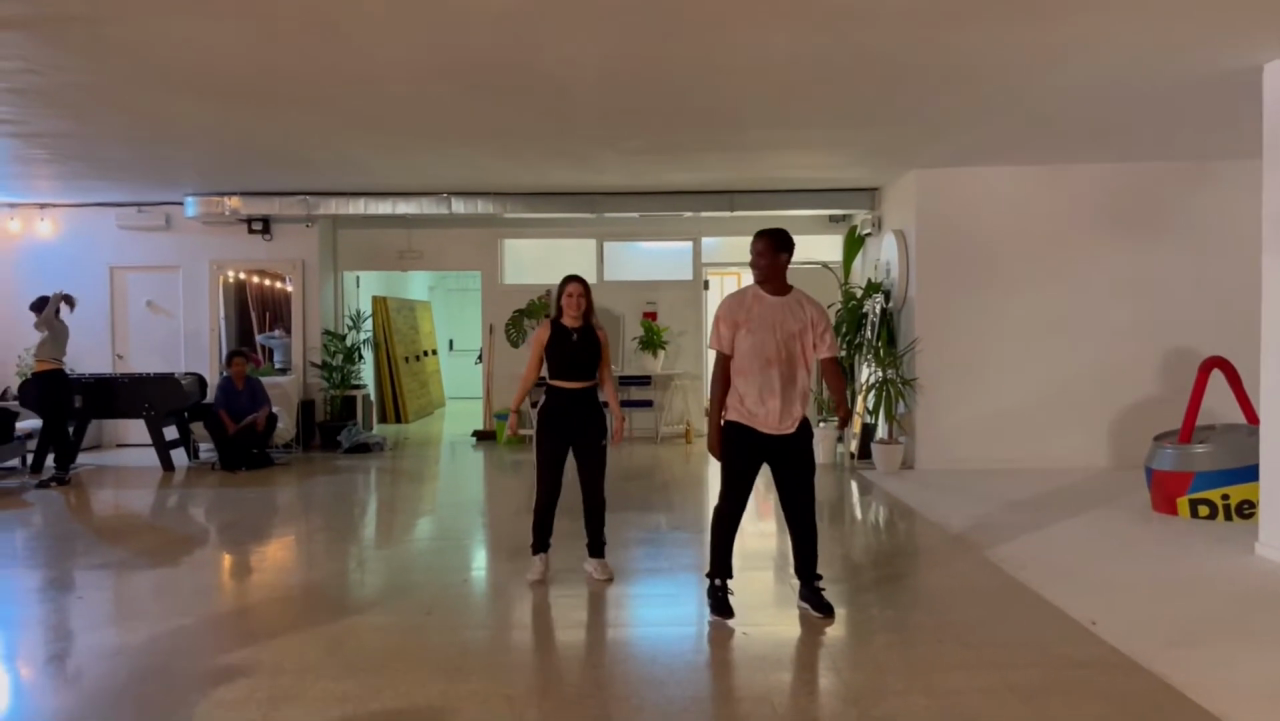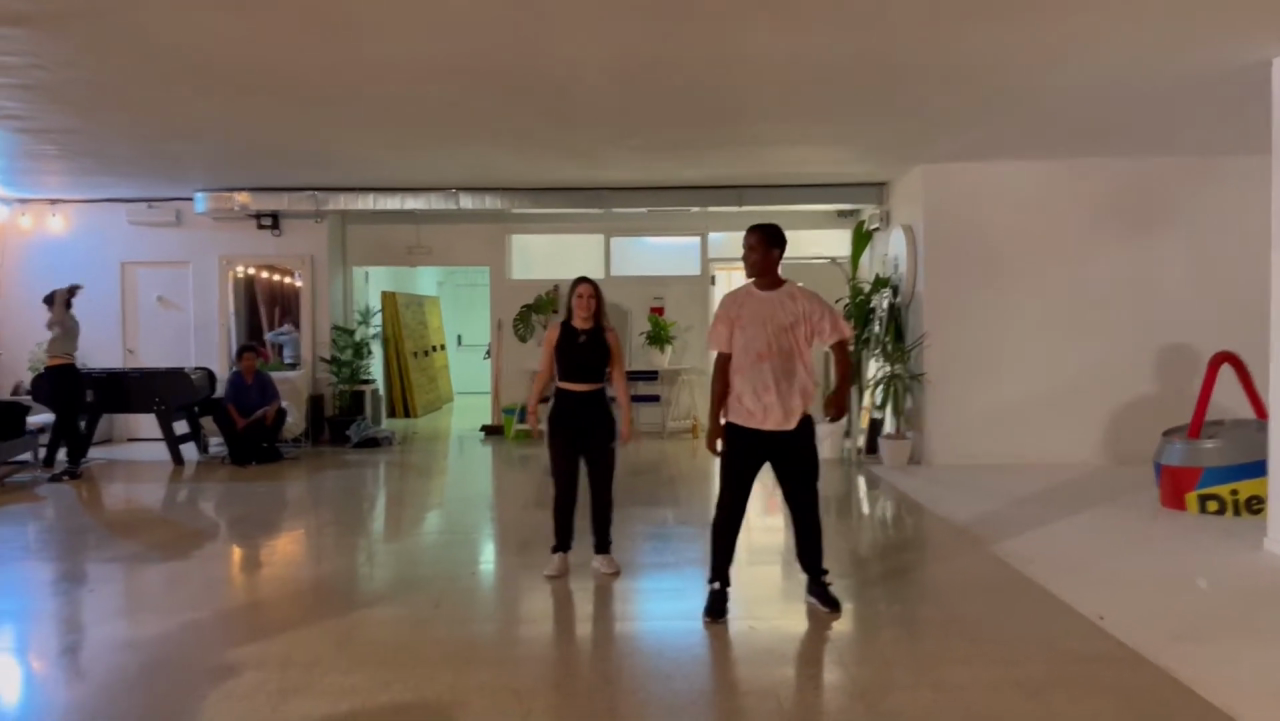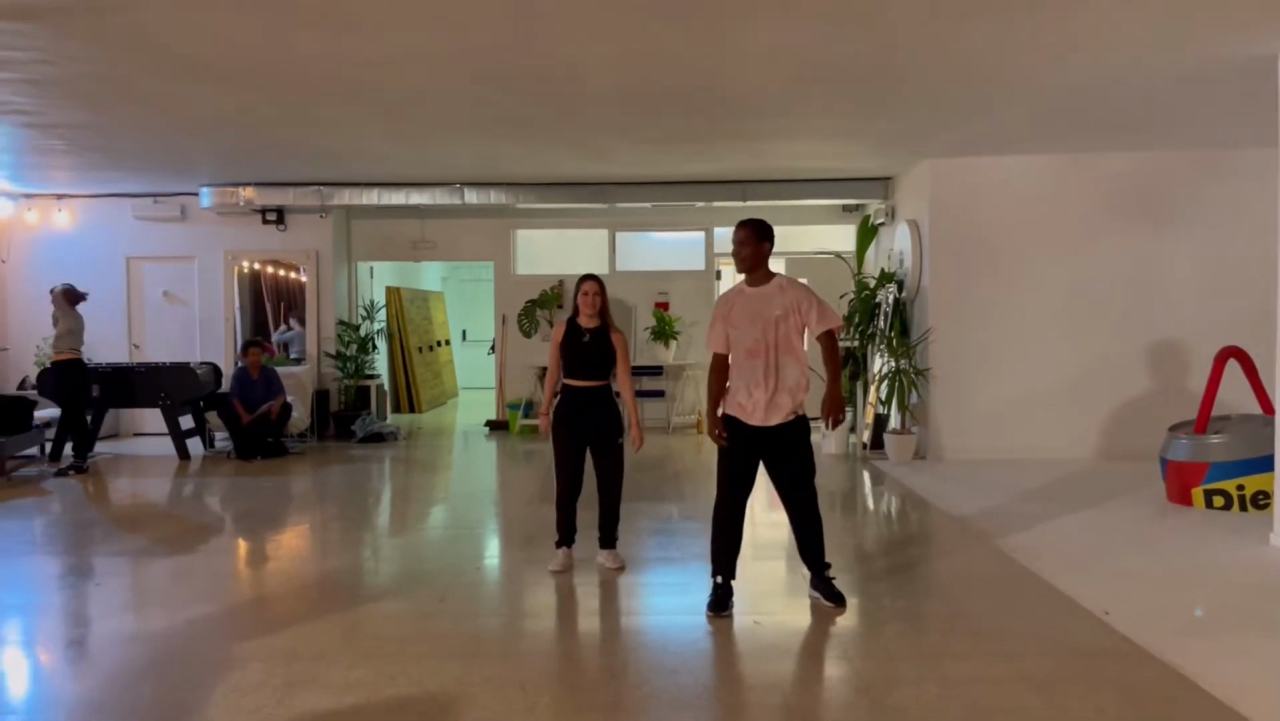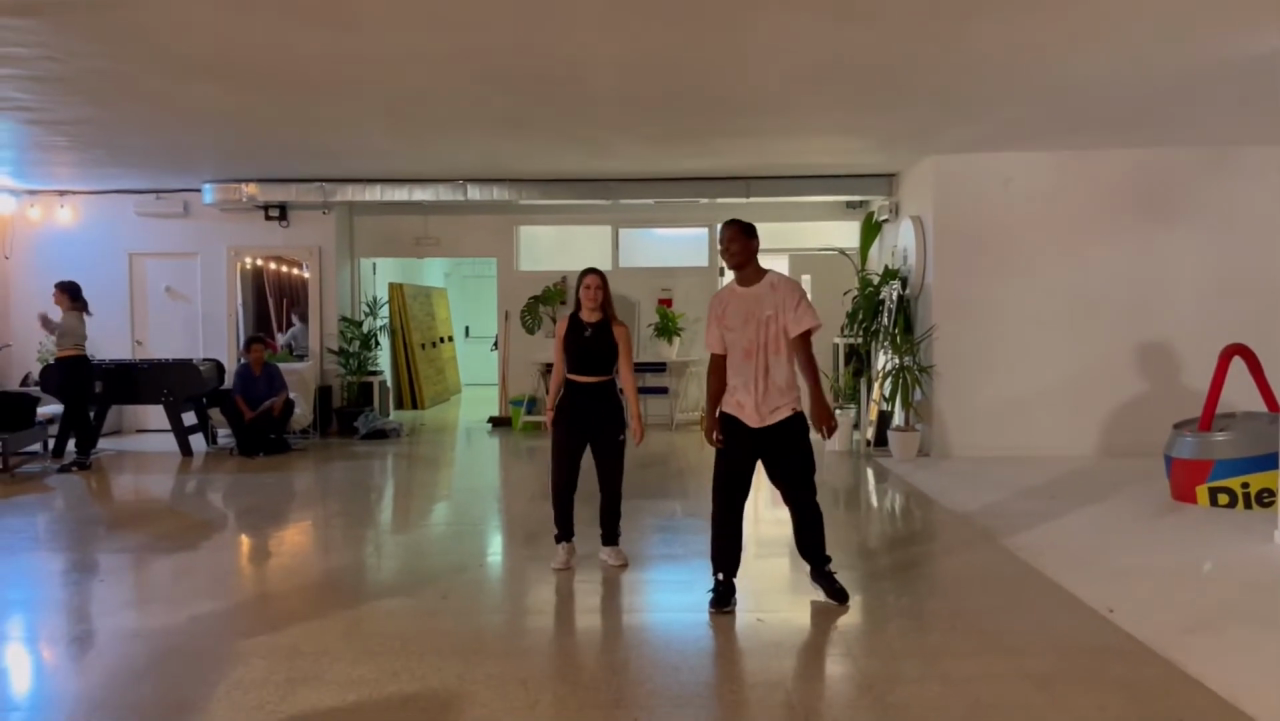
dt=0.1s
person 1, frame 1
left shoulder: (810, 310)
right shoulder: (734, 305)
left elbow: (828, 363)
right elbow: (722, 366)
left wrist: (841, 401)
right wrist: (715, 422)
left hip: (792, 427)
right hip: (743, 424)
left knee: (801, 508)
right knee: (730, 503)
left ankle: (809, 586)
right ankle: (717, 584)
person 1, frame 2
left shoulder: (806, 302)
right shoulder: (731, 304)
left elbow: (841, 346)
right elbow: (723, 364)
left wrist: (841, 388)
right wrist: (714, 420)
left hip: (793, 422)
right hip: (742, 424)
left knee: (805, 505)
right knee: (729, 506)
left ankle: (816, 581)
right ankle: (718, 588)
person 1, frame 3
left shoulder: (795, 293)
right shoulder: (726, 303)
left elbow: (828, 338)
right elbow: (719, 362)
left wrist: (834, 388)
right wrist: (712, 413)
left hip: (786, 419)
right hip: (738, 419)
left knee: (801, 501)
right knee: (728, 502)
left ankle: (819, 576)
right ankle: (721, 582)
person 1, frame 4
left shoulder: (786, 290)
right shoulder: (720, 302)
left elbow: (802, 348)
right elbow: (718, 362)
left wrist: (818, 399)
right wrist: (711, 415)
left hip: (784, 414)
right hip: (736, 417)
left knee: (800, 497)
right knee: (726, 499)
left ankle: (821, 569)
right ankle: (724, 580)
person 2, frame 1
left shoulder: (597, 334)
right shoulder: (546, 331)
left elbow: (606, 378)
right elbow: (531, 374)
left wrist: (618, 415)
right wrist: (514, 410)
left hip: (589, 411)
right hip: (555, 410)
left knee: (593, 489)
right knee: (547, 487)
left ankle: (596, 556)
right ankle: (539, 554)
person 2, frame 2
left shoulder: (608, 336)
right shoulder: (556, 333)
left elbow: (619, 379)
right elbow: (544, 374)
left wrist: (626, 418)
right wrist: (532, 410)
left hip: (597, 413)
right hip: (564, 412)
left knee: (601, 487)
right knee: (565, 487)
left ankle: (602, 552)
right ankle: (560, 552)
person 2, frame 3
left shoulder: (614, 335)
right shoulder: (562, 330)
left elbow: (624, 380)
right elbow: (553, 372)
left wrist: (635, 422)
right wrist: (544, 411)
left hip: (603, 409)
right hip: (570, 408)
left knee: (611, 483)
right knee: (567, 483)
left ankle: (607, 547)
right ankle: (564, 547)
person 2, frame 4
left shoulder: (616, 328)
right shoulder: (565, 325)
left elbow: (626, 374)
right elbow: (559, 368)
left wrist: (636, 415)
right wrist: (550, 406)
left hip: (605, 403)
right hip: (572, 403)
left knee: (611, 480)
right knee: (562, 478)
left ankle: (609, 544)
right ankle: (564, 543)
person 3, frame 1
left shoulder: (59, 328)
right shoulder: (52, 329)
left elbow: (47, 318)
right elbow: (39, 324)
left wrist: (55, 300)
right wrist: (56, 300)
left hip: (52, 379)
right hip: (46, 380)
left knee: (55, 426)
right knee: (53, 426)
left ankle: (62, 473)
right ankle: (62, 471)
person 3, frame 2
left shoulder: (69, 322)
right shoulder: (63, 322)
left elbow: (58, 319)
right elbow: (50, 324)
left wrist: (60, 299)
right wrist: (60, 300)
left hip: (63, 374)
right hip: (59, 374)
left knee: (66, 420)
right knee: (65, 420)
left ankle: (73, 468)
right ankle: (73, 465)
person 3, frame 3
left shoulder: (72, 318)
right shoulder: (66, 318)
left elbow: (66, 327)
right elbow: (57, 324)
left wrist: (60, 294)
right wrist: (57, 309)
left hip: (70, 369)
right hip: (65, 369)
left knee: (73, 415)
right knee: (72, 415)
left ankle: (80, 462)
right ankle: (80, 459)
person 3, frame 4
left shoulder: (72, 314)
right shoulder: (70, 315)
left elbow: (78, 332)
right wrist: (49, 323)
left hip: (73, 365)
right hip: (71, 365)
left knee: (76, 411)
right knee: (76, 411)
left ankle: (83, 458)
right ankle: (83, 455)
